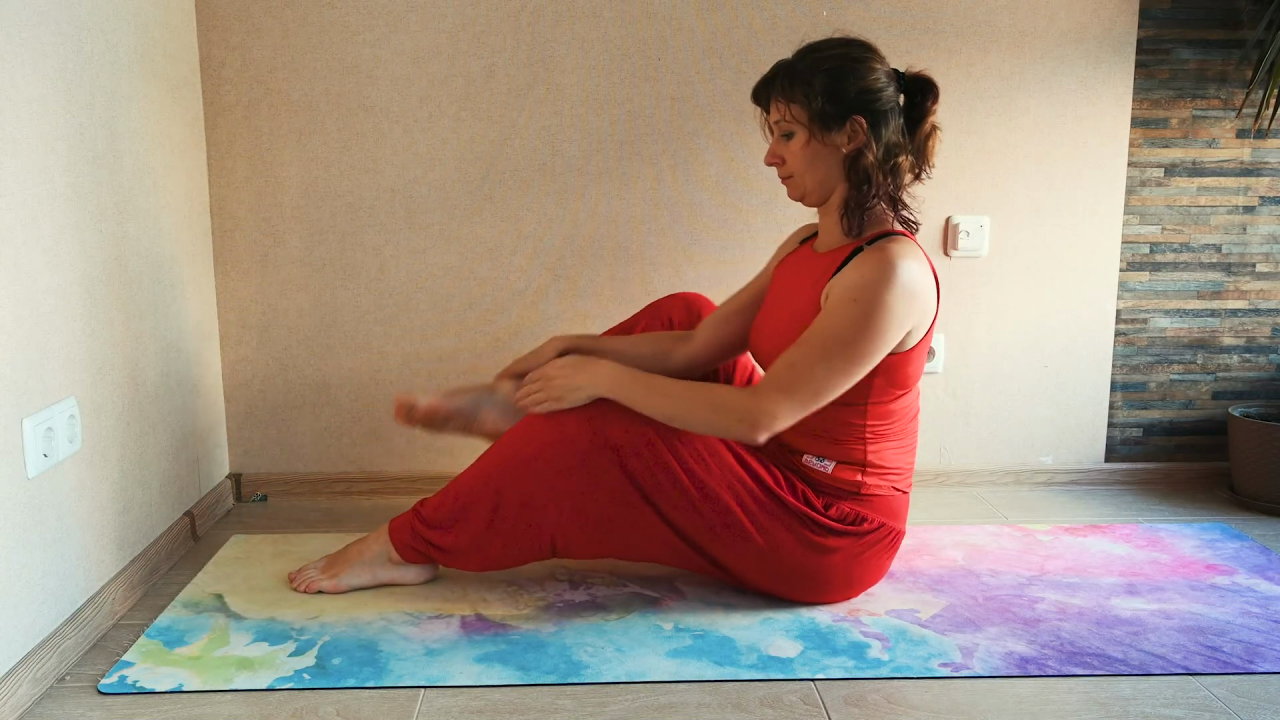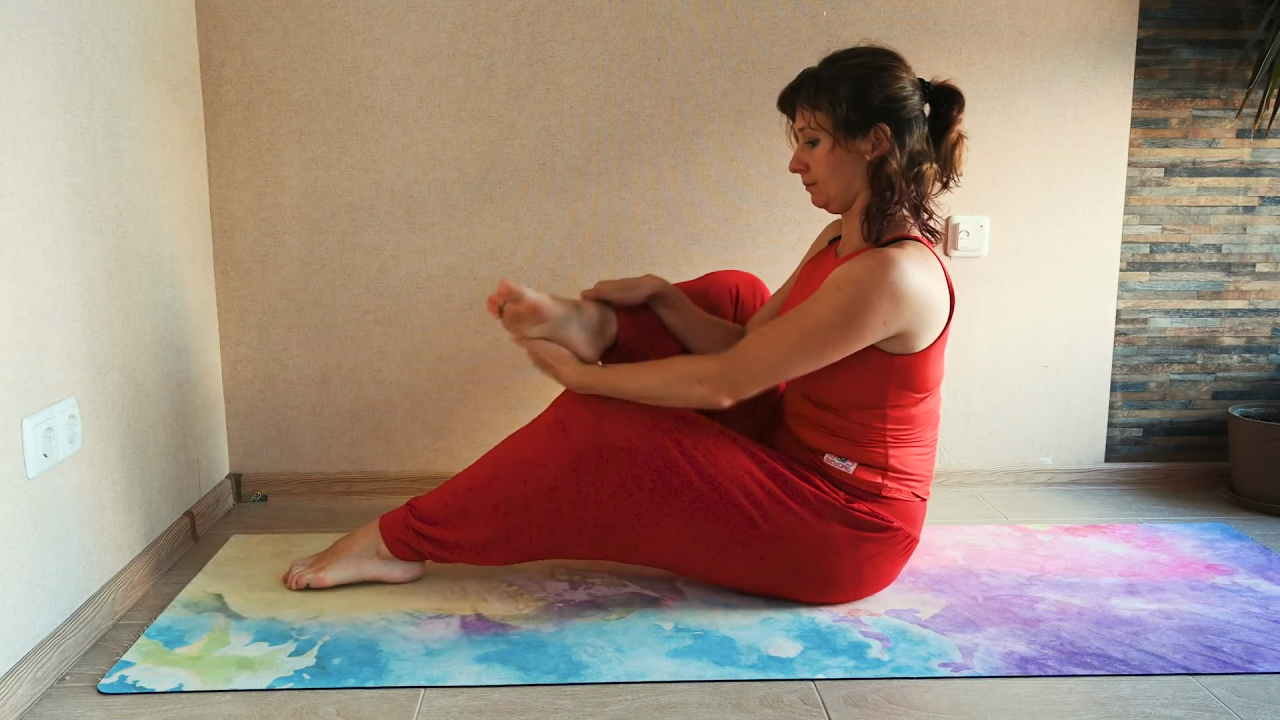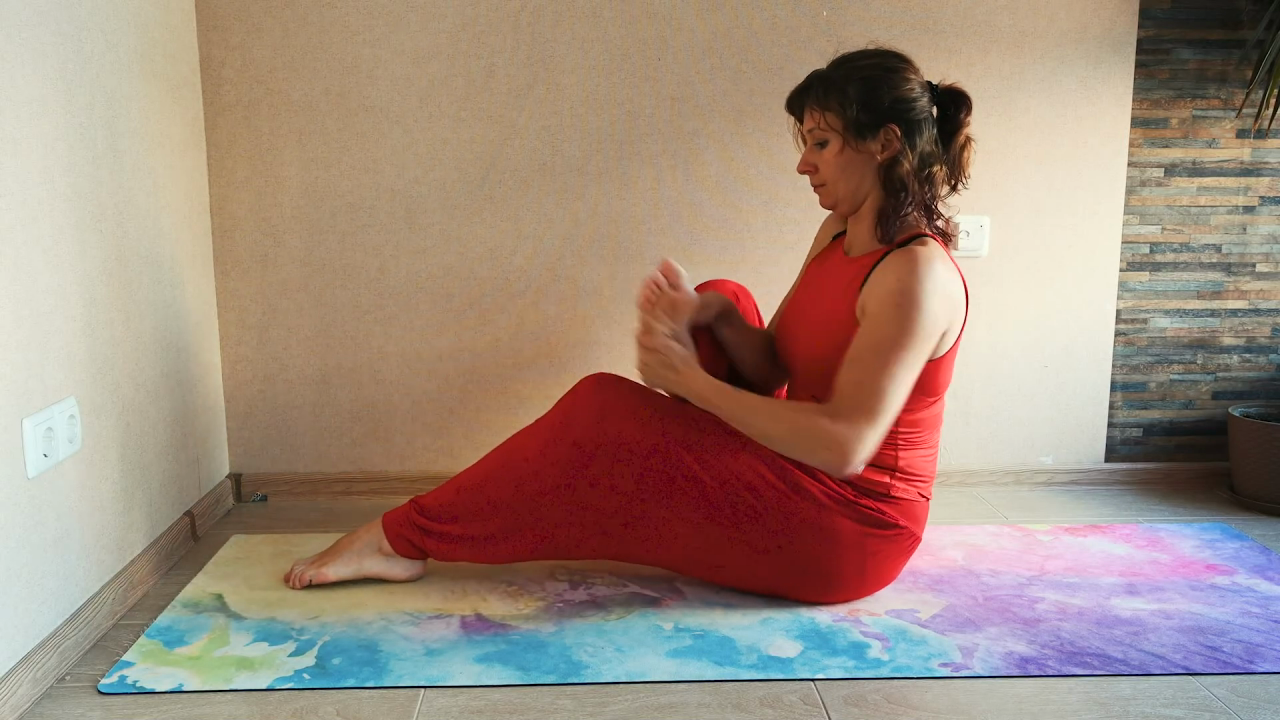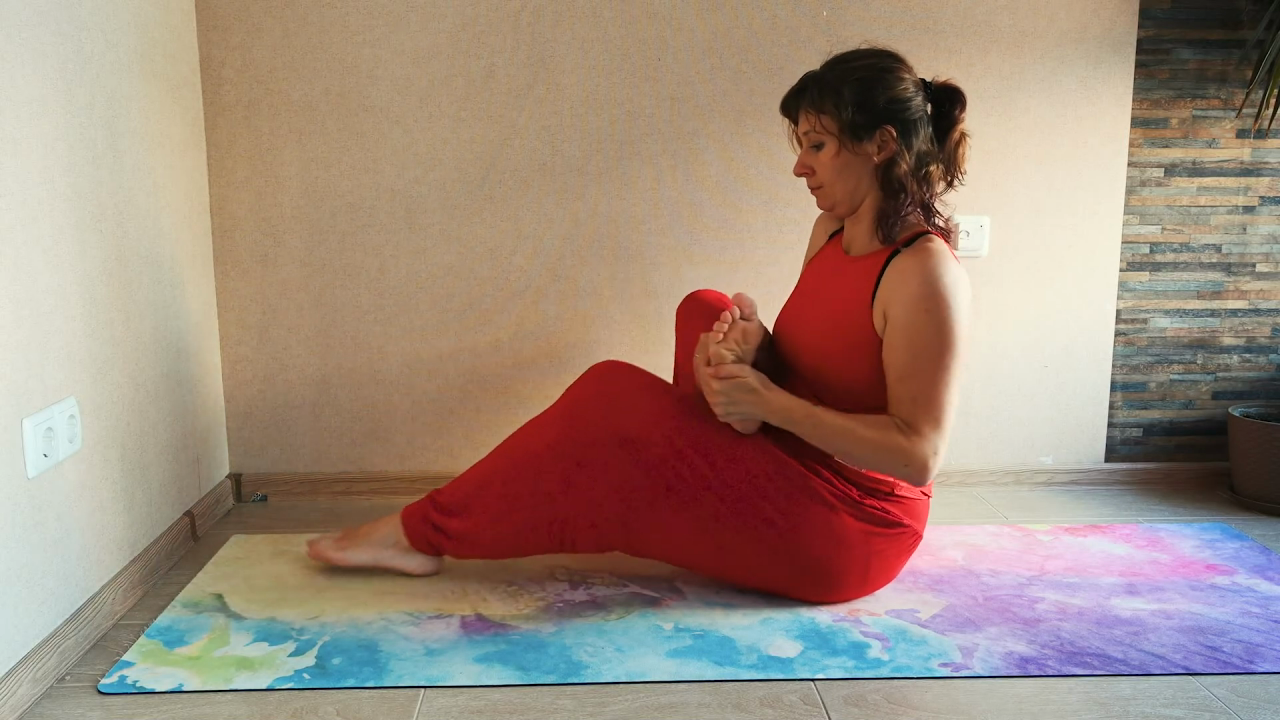
dt=0.3s
person 1, frame 1
left shoulder: (890, 272)
right shoulder: (806, 247)
left elbow: (759, 416)
right elbow: (696, 347)
left wrist: (606, 378)
right wrist: (578, 348)
left hip: (826, 542)
right hip: (791, 484)
left knee: (587, 424)
right knee: (686, 313)
left ankle: (408, 546)
right ankle: (512, 408)
person 1, frame 2
left shoulder: (893, 274)
right shoulder: (840, 243)
left elbow: (726, 381)
right elbow: (741, 347)
left wrist: (584, 373)
right wrist: (661, 295)
left hip: (843, 541)
right hip: (805, 474)
left knee: (594, 430)
right knee: (730, 293)
left ankle: (399, 542)
person 1, frame 3
left shoulder: (916, 275)
right shoulder: (836, 237)
left elbow: (843, 444)
right elbow: (769, 362)
left wrist: (692, 382)
right wrist: (706, 314)
left hip: (847, 541)
right hip: (801, 480)
left knee: (601, 417)
right knee: (728, 299)
left ankle: (401, 539)
person 1, frame 4
left shoulder: (924, 276)
right shoulder: (833, 234)
left elbow: (917, 453)
right elbow: (794, 367)
left wrist: (771, 404)
right wrist: (747, 348)
left hip: (844, 541)
right hip: (801, 476)
left knee: (609, 398)
right knee: (705, 311)
left ankle: (419, 535)
